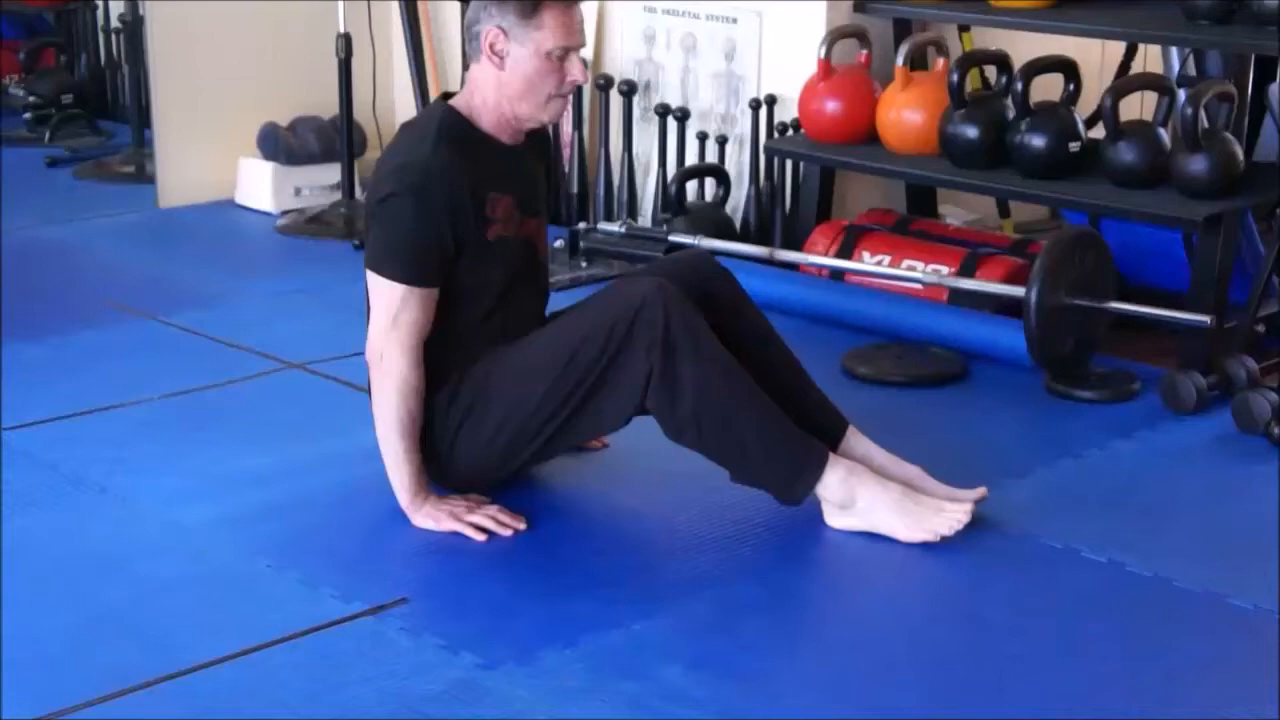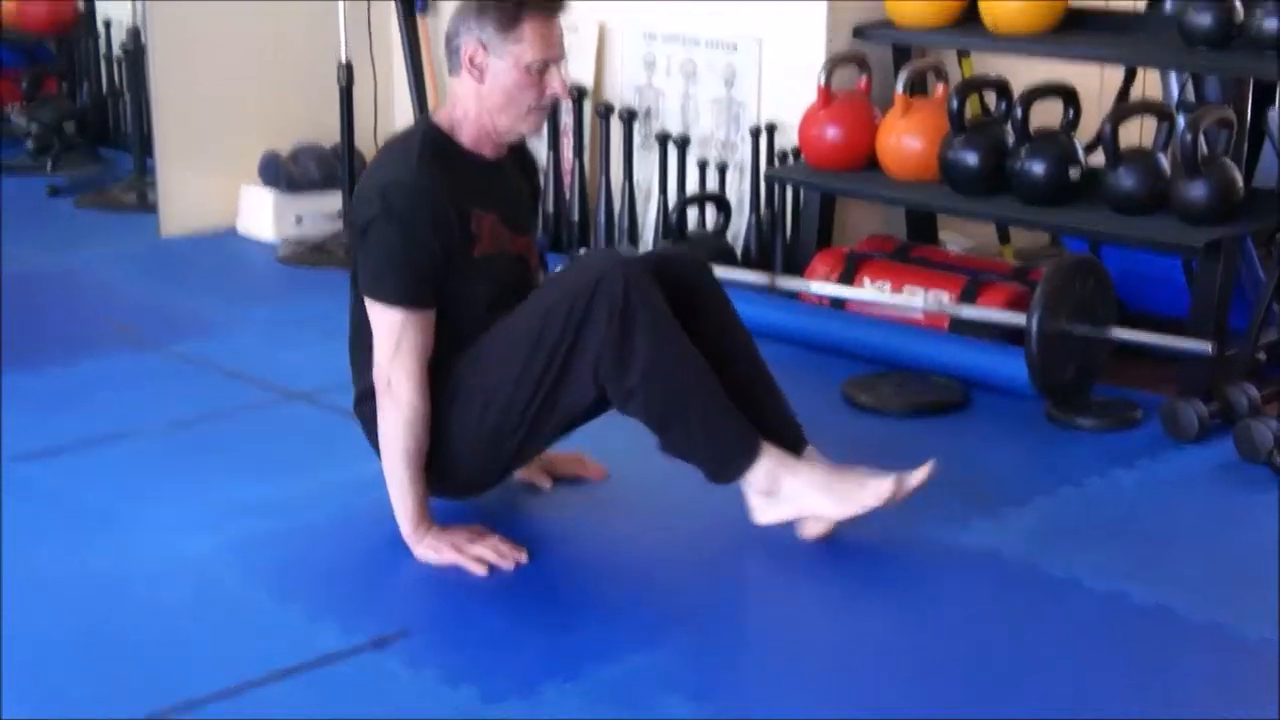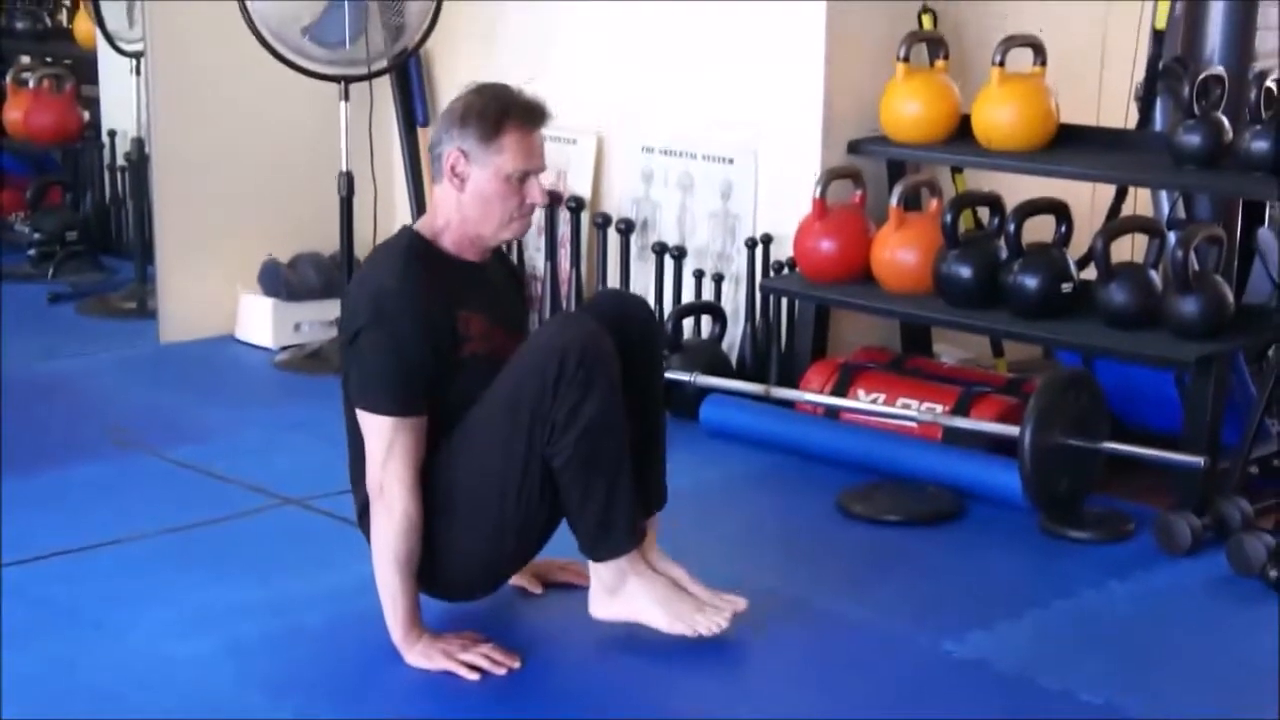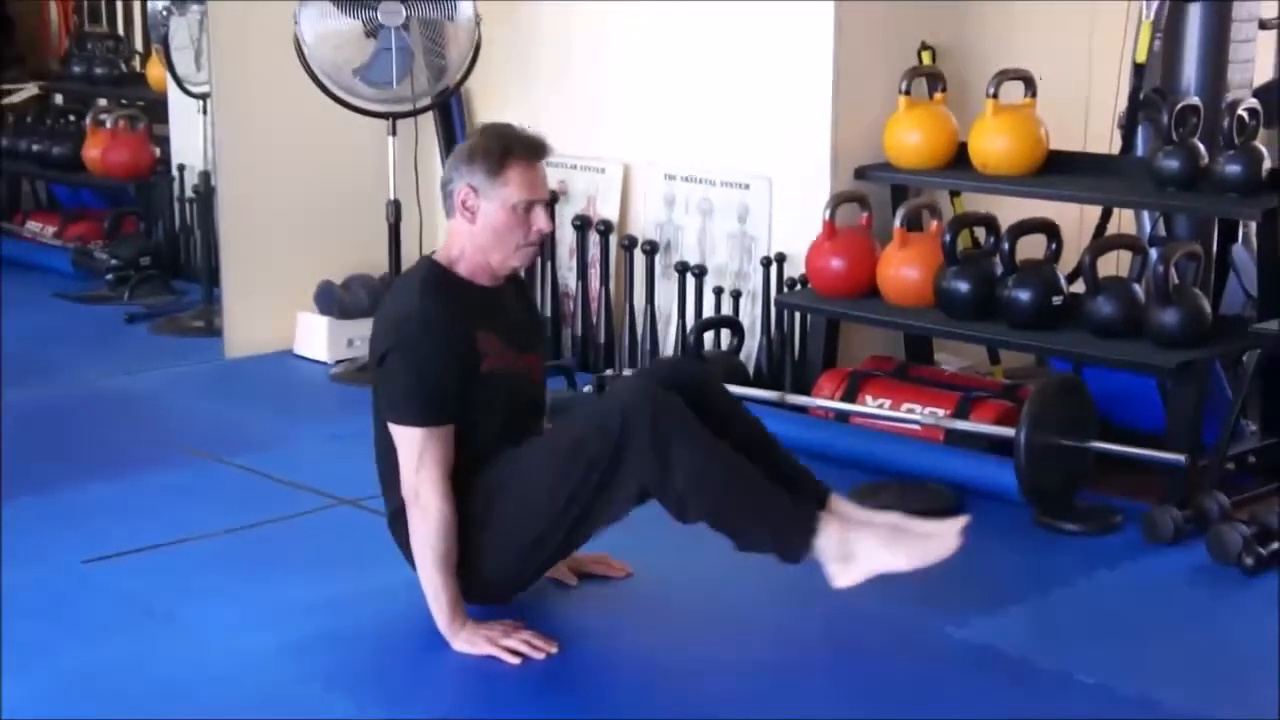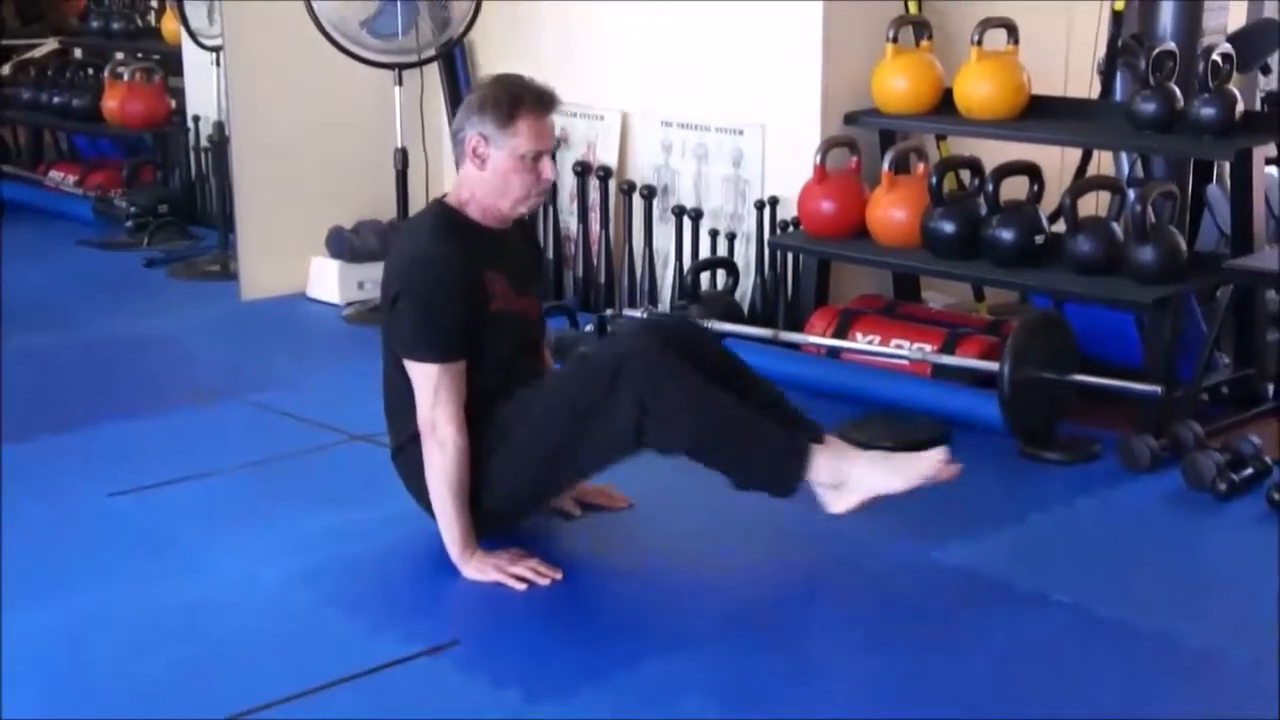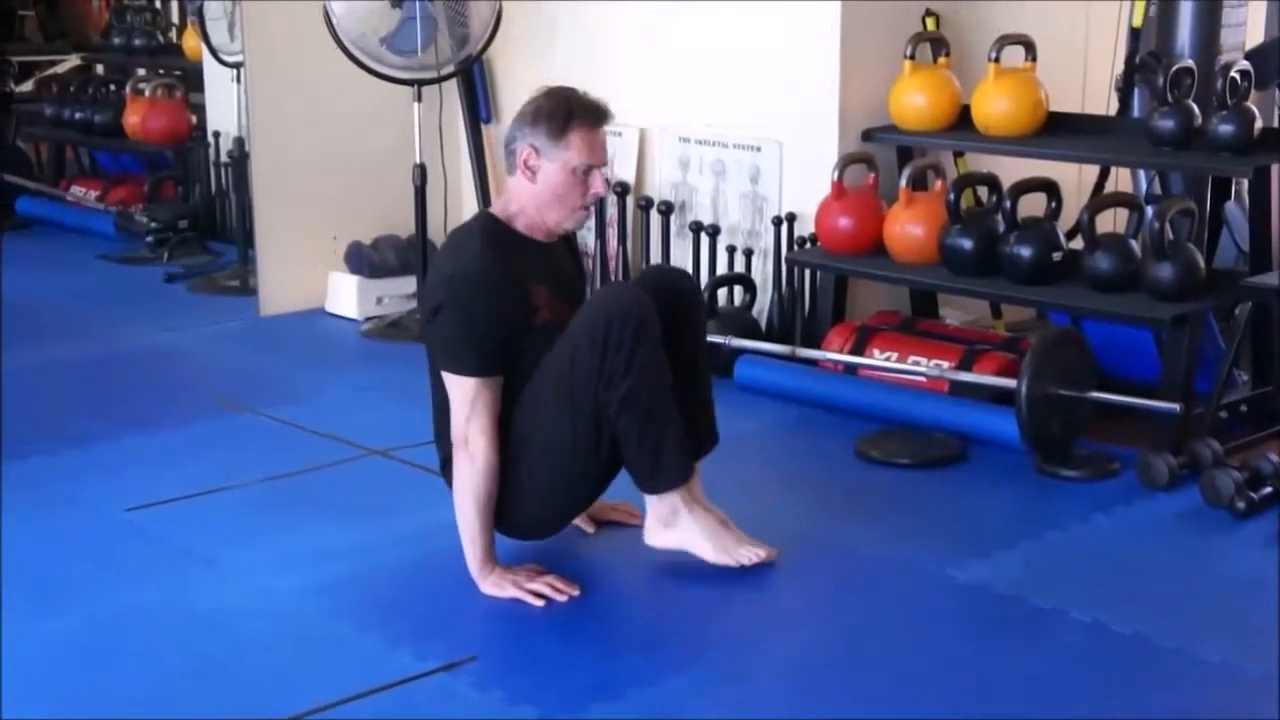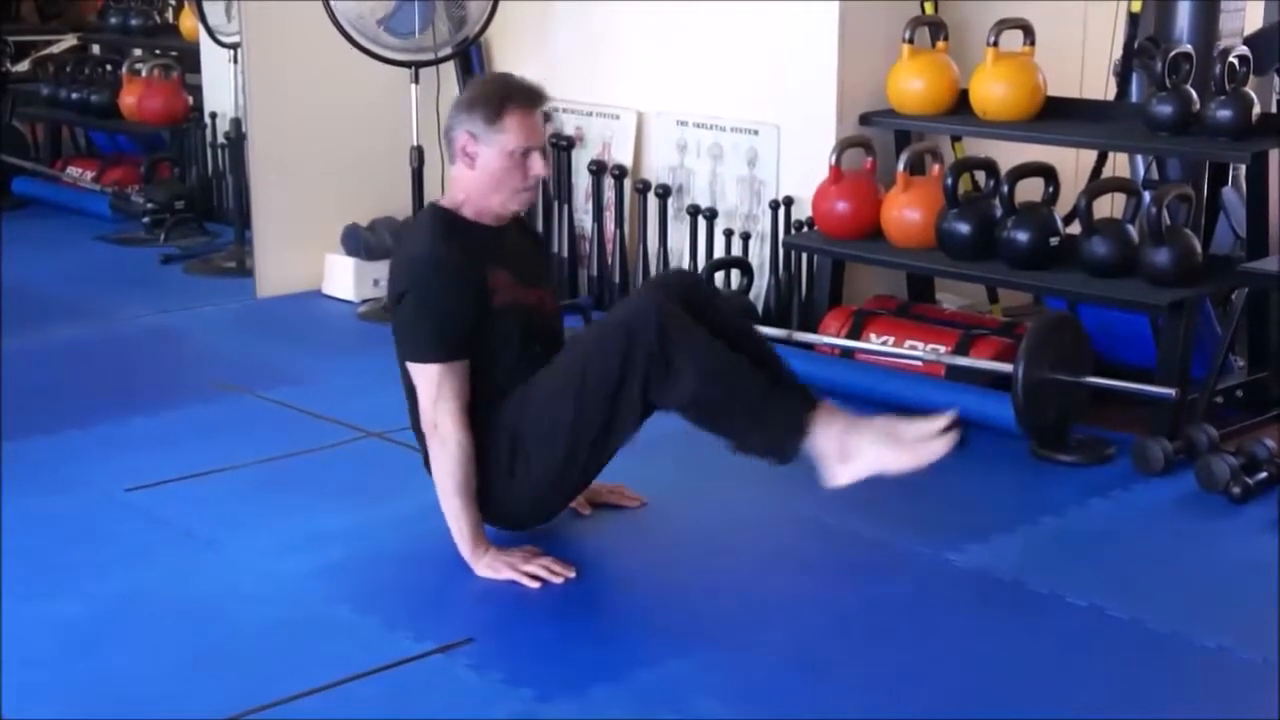
dt=0.7s
person 1, frame 1
left shoulder: (527, 143)
right shoulder: (426, 172)
right elbow: (391, 346)
left wrist: (554, 402)
right wrist: (417, 498)
left hip: (508, 385)
right hip: (456, 424)
left knee: (695, 280)
right knee: (648, 315)
left ankle: (846, 451)
right ankle: (836, 486)
person 1, frame 2
left shoulder: (512, 164)
right shoulder: (411, 188)
right elbow: (397, 370)
left wrist: (523, 444)
right wrist: (418, 529)
left hip: (489, 408)
right hip: (442, 433)
left knee: (676, 275)
right knee: (610, 289)
left ankle: (794, 462)
right ankle: (765, 477)
person 1, frame 3
left shoulder: (495, 271)
right shoulder: (397, 293)
right elbow: (389, 476)
left wrist: (515, 553)
right wrist: (410, 637)
left hip: (487, 517)
right hip: (445, 540)
left knee: (622, 318)
right knee: (573, 349)
left ankle: (632, 549)
right ankle: (617, 577)
person 1, frame 4
left shoulder: (508, 293)
right shoulder: (421, 318)
right elbow: (422, 484)
left wrist: (551, 543)
right wrist: (455, 625)
left hip: (512, 515)
right hip: (475, 545)
left knee: (674, 384)
right knee: (641, 415)
left ankle: (829, 519)
right ankle: (828, 544)
person 1, frame 5
left shoulder: (511, 234)
right shoulder: (431, 258)
right elbow: (437, 418)
left wrist: (560, 472)
right wrist: (467, 553)
left hip: (516, 447)
right hip: (477, 476)
left knee: (673, 341)
right knee: (640, 364)
left ankle: (825, 457)
right ankle: (823, 473)
person 1, frame 6
left shoulder: (555, 244)
right shoulder: (475, 269)
right elbow: (471, 430)
left wrist: (576, 495)
right wrist: (484, 570)
left hip: (557, 465)
right hip: (519, 486)
left knee: (670, 290)
right knee: (621, 313)
left ankle: (678, 497)
right ankle: (669, 509)
person 1, frame 7
left shoulder: (513, 233)
right shoulder: (435, 258)
right elbow: (443, 418)
left wrist: (567, 469)
right wrist: (478, 551)
left hip: (533, 439)
right hip: (506, 470)
left knee: (681, 293)
right knee: (646, 320)
left ankle: (828, 427)
right ankle: (829, 441)
